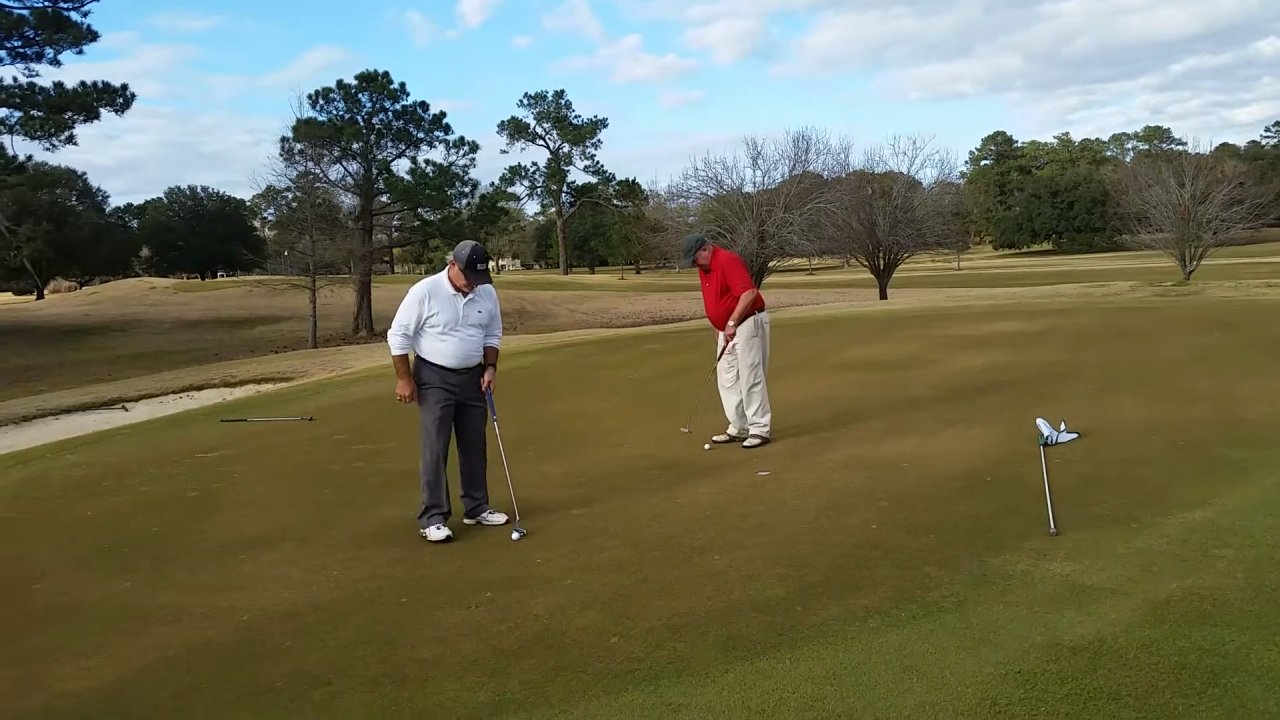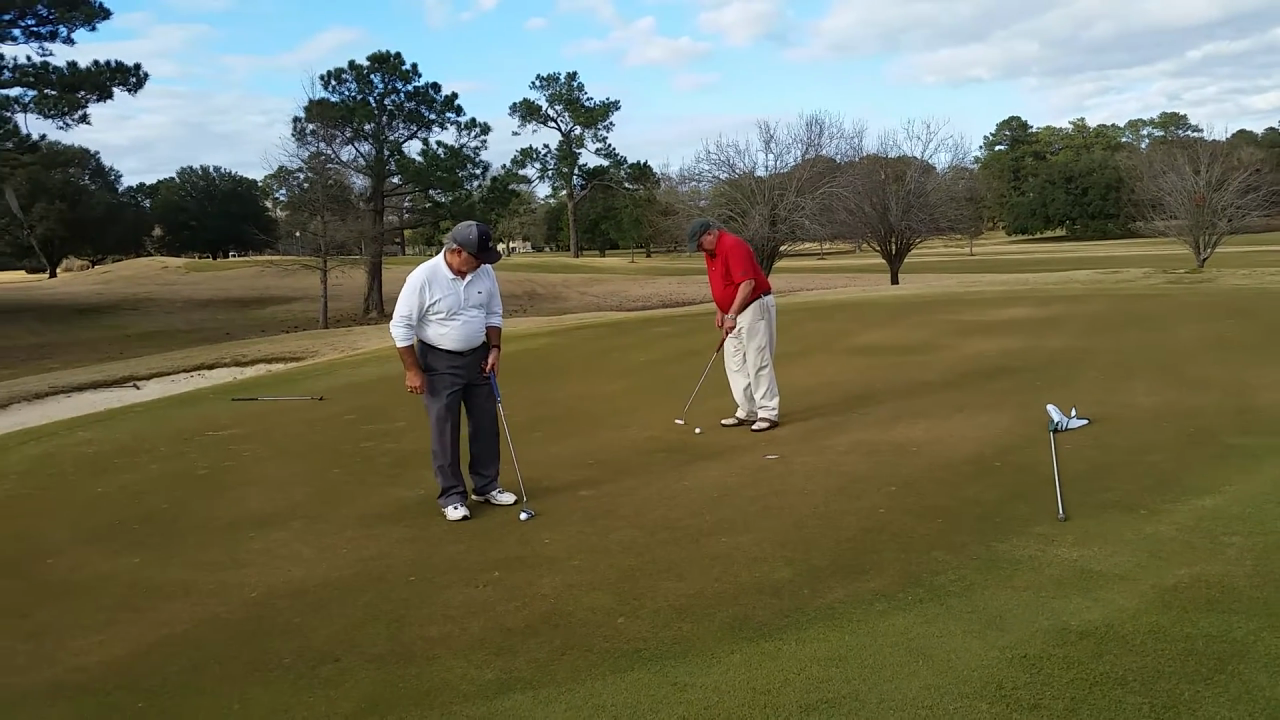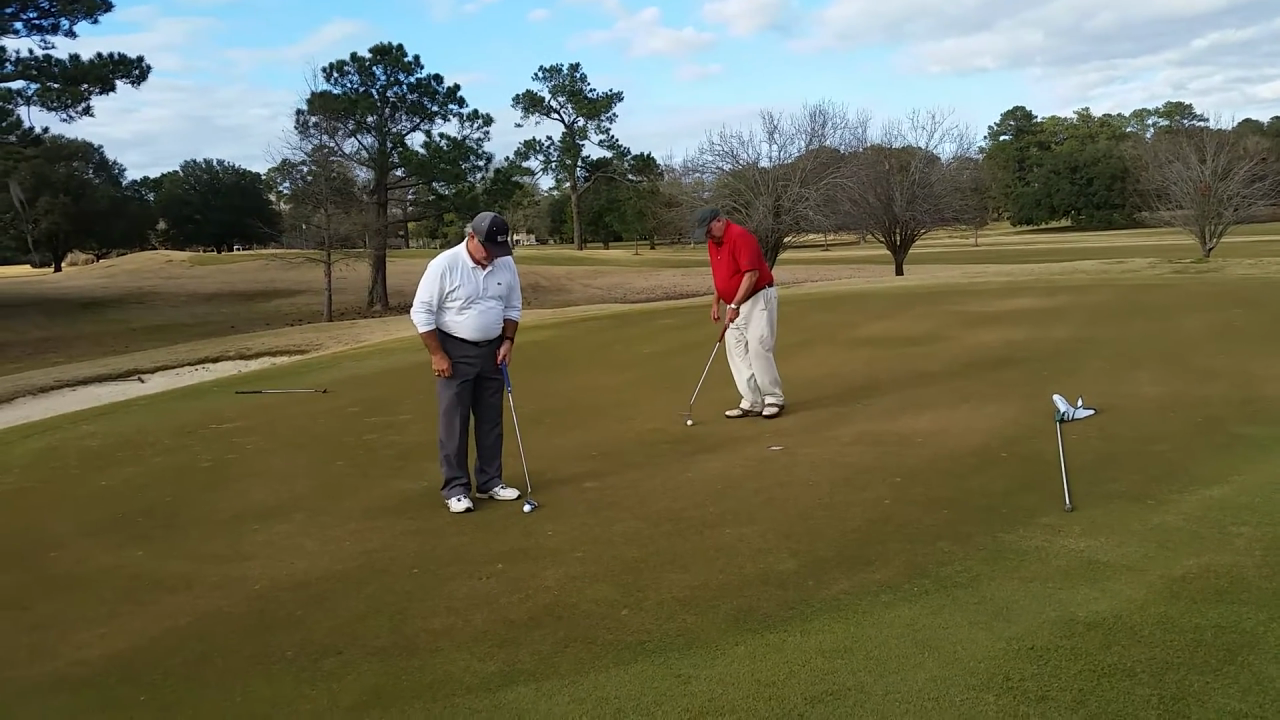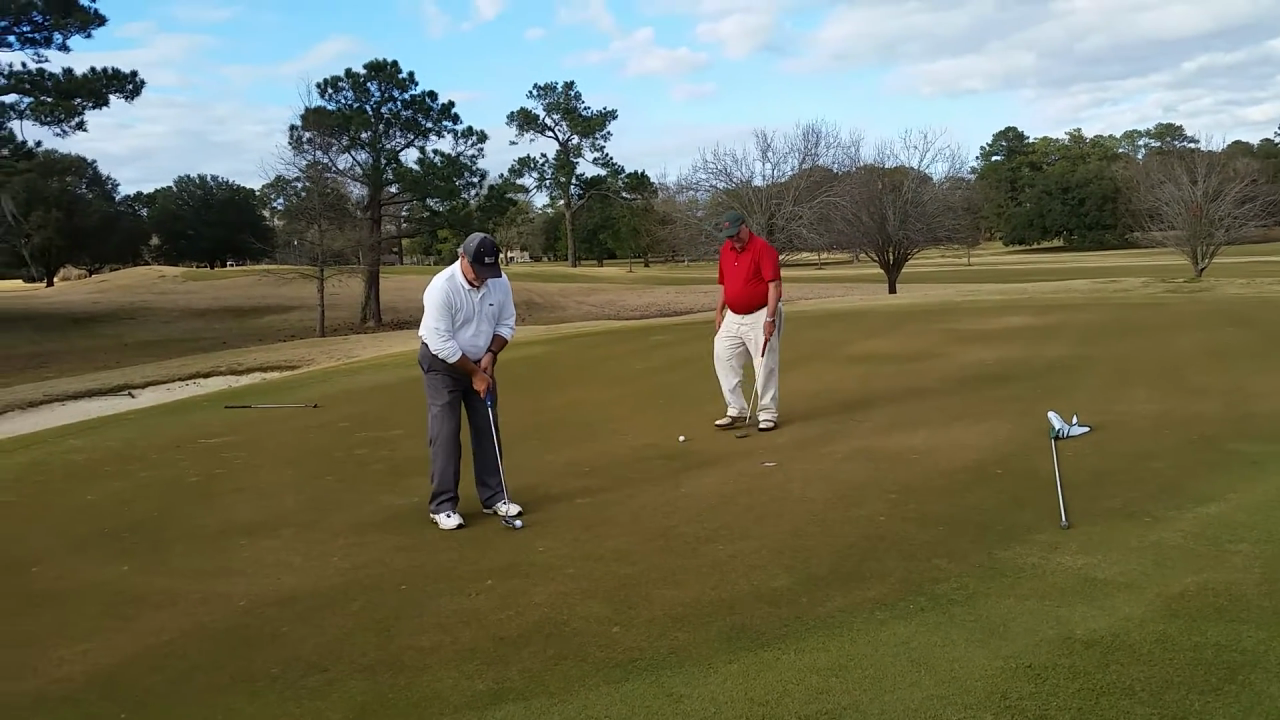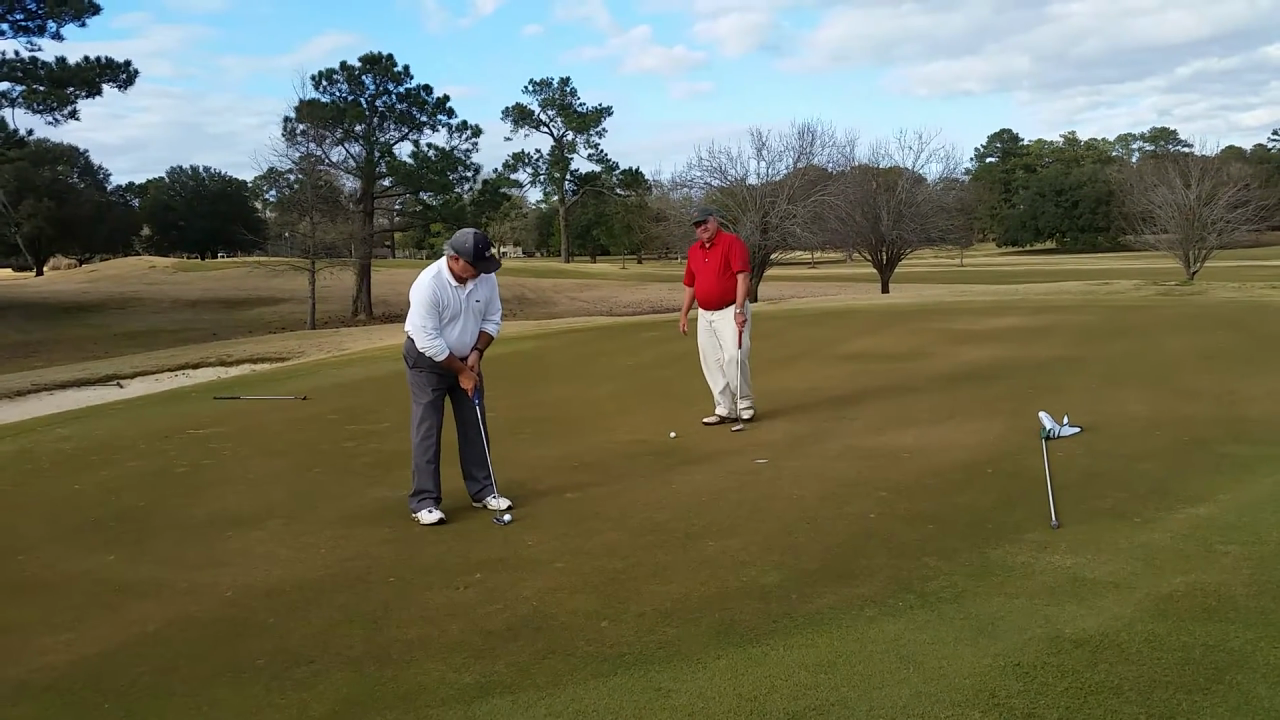
dt=1s
person 1, frame 1
left shoulder: (487, 293)
right shoulder: (425, 291)
left elbow: (492, 335)
right elbow: (399, 336)
left wrist: (490, 368)
right wrist: (404, 379)
left hip: (472, 377)
right hip: (434, 378)
left knee: (475, 444)
right knee: (435, 446)
left ankle: (476, 507)
right ankle: (434, 517)
person 1, frame 2
left shoulder: (485, 272)
right shoulder: (423, 278)
left elbow: (493, 313)
right elbow: (401, 326)
left wrist: (494, 349)
right wrist: (412, 370)
left hip: (477, 358)
right hip: (440, 363)
left knee: (486, 423)
right knee: (445, 430)
left ankle: (486, 485)
right ankle: (452, 495)
person 1, frame 3
left shoulder: (506, 264)
right shoulder: (445, 265)
left elbow: (513, 307)
right elbow: (421, 312)
left wrist: (507, 341)
right wrist: (437, 354)
left hip: (491, 351)
right hip: (455, 352)
left knee: (491, 419)
right knee: (454, 420)
left ankle: (489, 482)
right ankle: (456, 488)
person 1, frame 4
left shoulder: (500, 282)
right shoulder: (442, 287)
left elbow: (506, 323)
right elbow: (441, 344)
left wrist: (490, 355)
right wrist: (474, 373)
left hip: (480, 363)
right hip: (443, 364)
left knee: (487, 431)
right knee: (445, 432)
left ankle: (493, 497)
right ankle: (443, 505)
person 1, frame 5
left shoulder: (486, 278)
right shoulder: (428, 284)
left elbow: (492, 319)
right elbow: (428, 341)
left wrist: (476, 352)
right wrist: (461, 372)
left hip: (466, 358)
right hip: (428, 359)
left knee: (474, 424)
right knee: (427, 428)
left ankle: (482, 490)
right ankle: (425, 501)
person 2, frame 1
left shoulder: (728, 261)
right shoulder: (704, 268)
left elbow: (749, 293)
left wrist: (732, 322)
right wrist: (720, 326)
left hip: (747, 325)
right hip: (727, 330)
left knee: (751, 378)
right knee: (727, 380)
left ankle: (760, 430)
right ankle: (738, 428)
person 2, frame 2
left shoulder: (733, 246)
right shoulder: (711, 252)
left elbow: (747, 283)
left wrist: (732, 315)
right wrist: (720, 310)
left hip: (755, 308)
right hip: (733, 313)
left knee: (758, 361)
right knee: (735, 364)
left ankle: (768, 413)
right ankle: (747, 411)
person 2, frame 3
left shoulder: (740, 236)
right shoulder: (713, 242)
left elbow: (752, 274)
left wrist: (734, 306)
right wrist: (716, 302)
left hip: (758, 299)
right hip: (735, 305)
left knee: (758, 350)
right knee: (737, 354)
left ankle: (773, 398)
right ankle: (752, 402)
person 2, frame 4
left shoulder: (763, 248)
right shoulder: (725, 250)
left elbow: (774, 285)
left wrist: (770, 319)
right wrist: (719, 311)
left hip: (760, 316)
right hip: (734, 317)
left knee: (765, 365)
right knee: (723, 358)
left ankle: (767, 414)
right ankle: (736, 410)
person 2, frame 5
left shoulder: (732, 242)
right shoulder: (694, 250)
left elbow: (743, 277)
right elbow: (690, 284)
left wrist: (739, 310)
right wrist: (684, 314)
left hip: (730, 312)
right hip: (705, 315)
left knee: (734, 358)
right knee: (712, 363)
left ankle: (745, 402)
right ankle: (725, 409)
